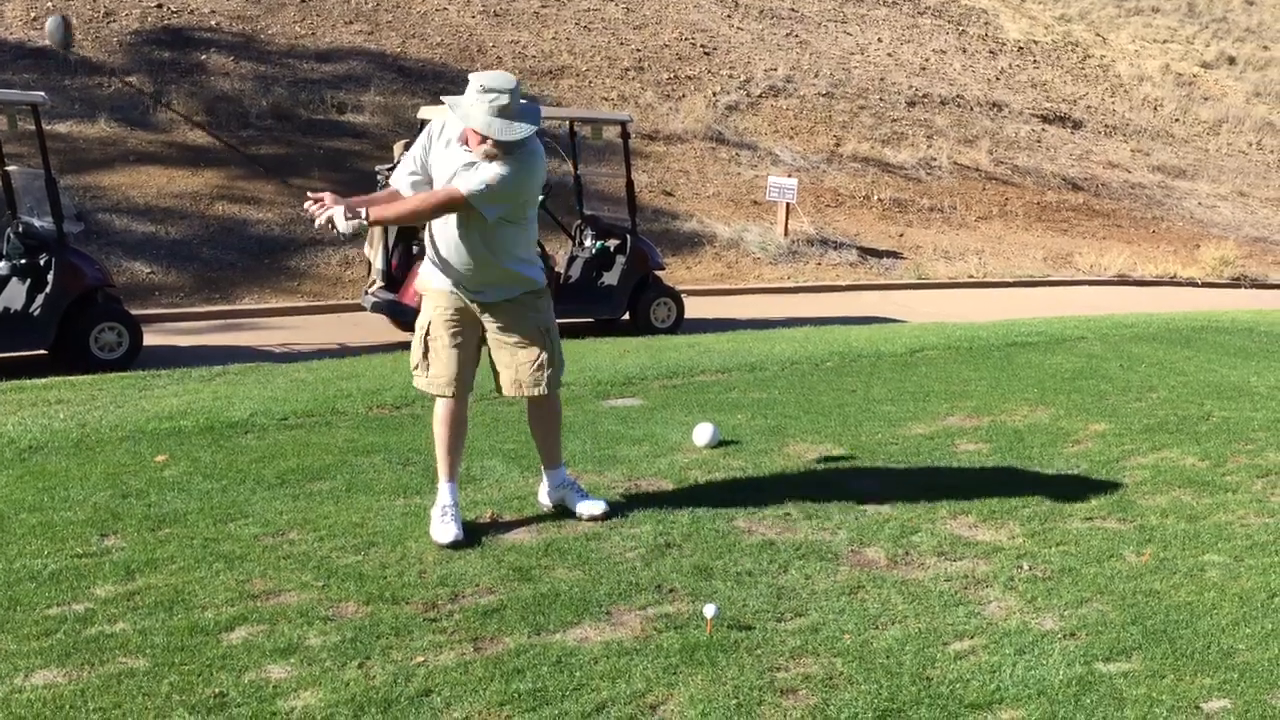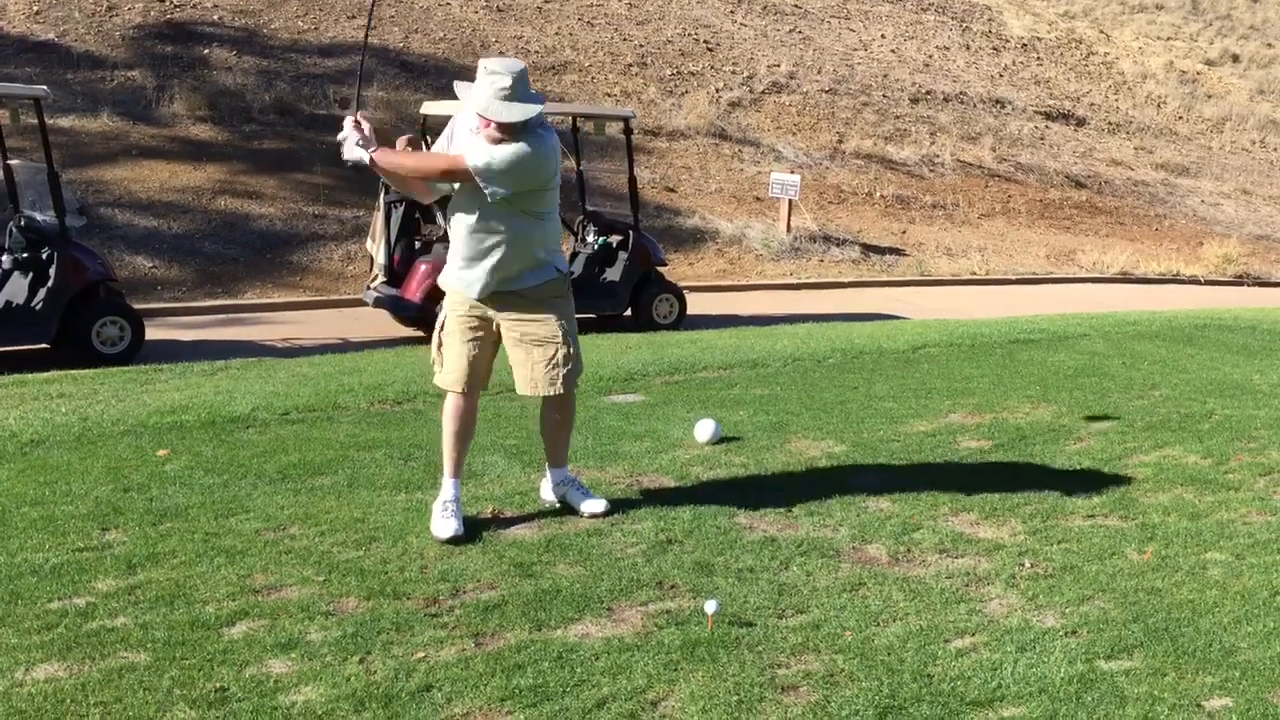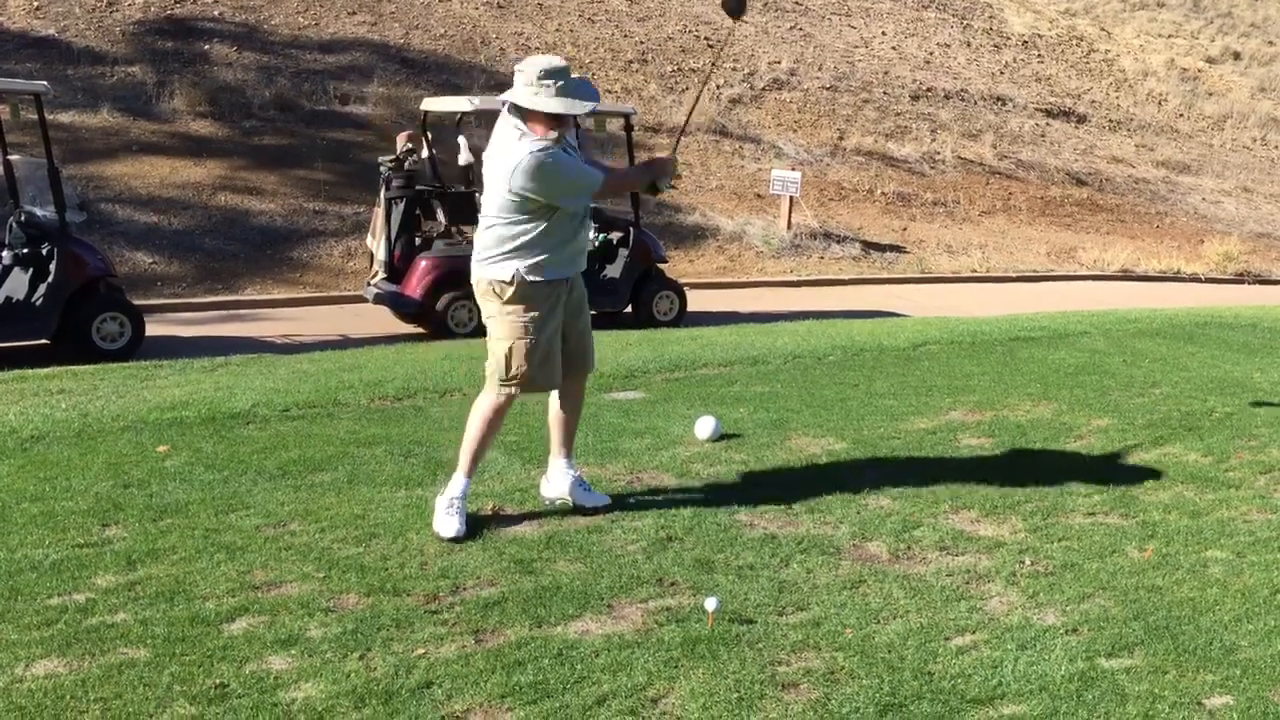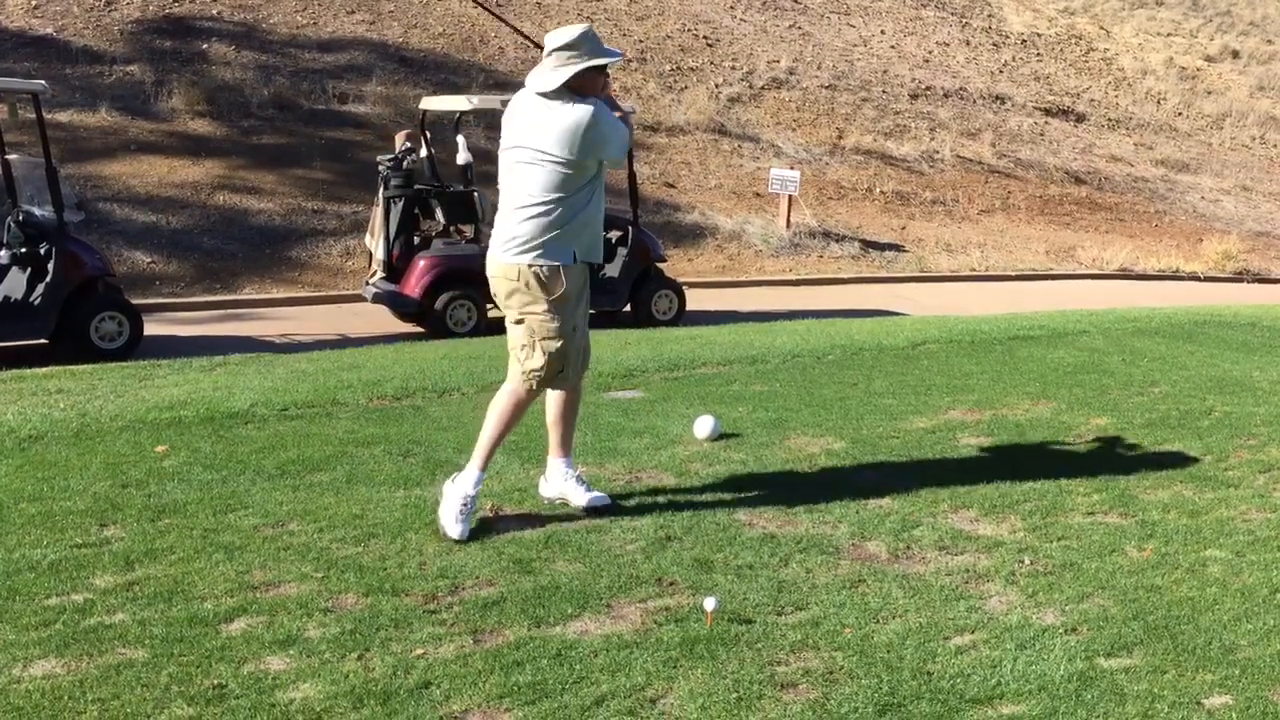
dt=0.4s
person 1, frame 1
left shoulder: (523, 159)
right shoulder: (439, 132)
left elbow: (441, 202)
right elbow: (403, 191)
left wrist: (362, 217)
right wrist: (352, 205)
left hip: (514, 290)
right hip: (448, 287)
left knee: (543, 387)
right knee: (449, 392)
left ankle: (556, 482)
right ankle: (446, 499)
person 1, frame 2
left shoulder: (536, 143)
right shoulder: (461, 128)
left elbow: (445, 169)
right elbow: (426, 179)
left wrist: (370, 154)
right wrist: (373, 147)
left hip: (537, 285)
right hip: (470, 284)
left knee: (558, 386)
right knee: (461, 388)
left ankle: (559, 479)
right ankle: (449, 494)
person 1, frame 3
left shoulder: (554, 130)
right shoulder: (526, 156)
left elbow: (590, 173)
right elbow: (607, 186)
left wrist: (636, 175)
right wrist: (652, 172)
left hip: (556, 274)
right hip: (514, 281)
left knee: (573, 373)
right knee: (507, 386)
left ankle: (560, 474)
right ankle: (456, 490)
person 1, frame 4
left shoulder: (523, 104)
right shoulder: (587, 119)
right elbow: (622, 136)
right wrist: (608, 99)
left hip: (549, 264)
right hip: (541, 268)
left knee: (569, 370)
right knee: (527, 379)
left ankle: (559, 472)
right ankle: (467, 482)
